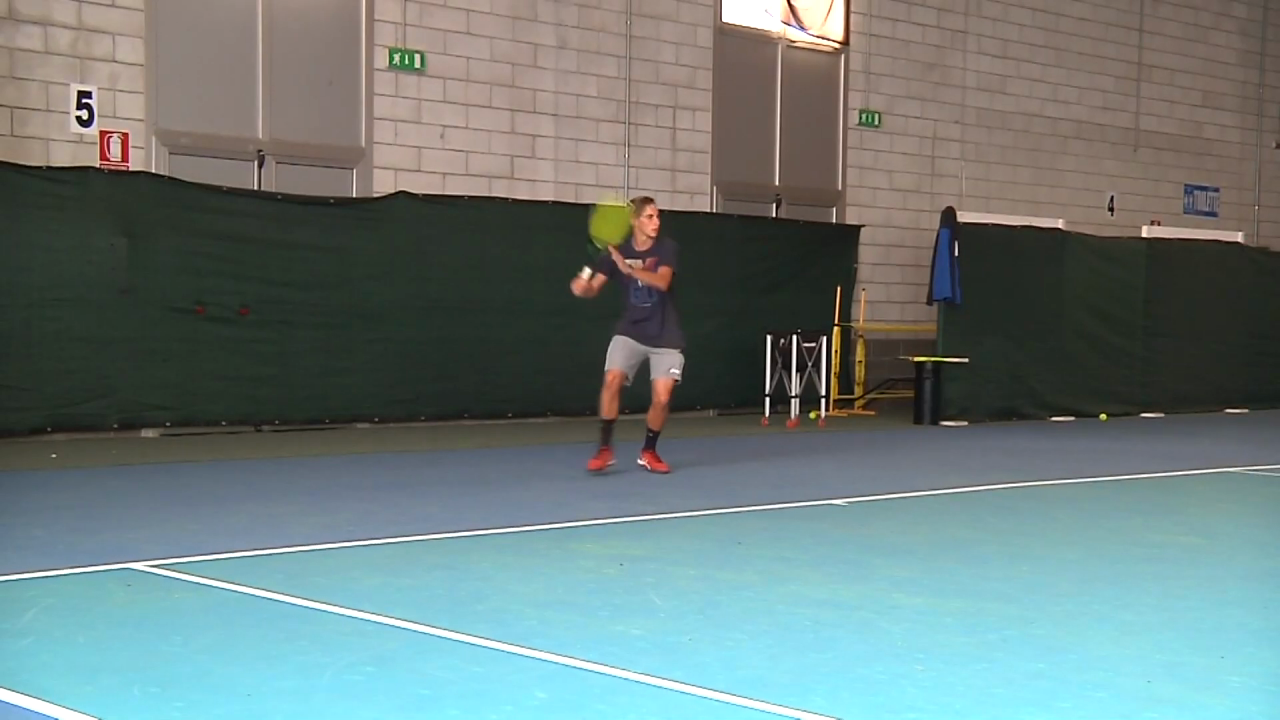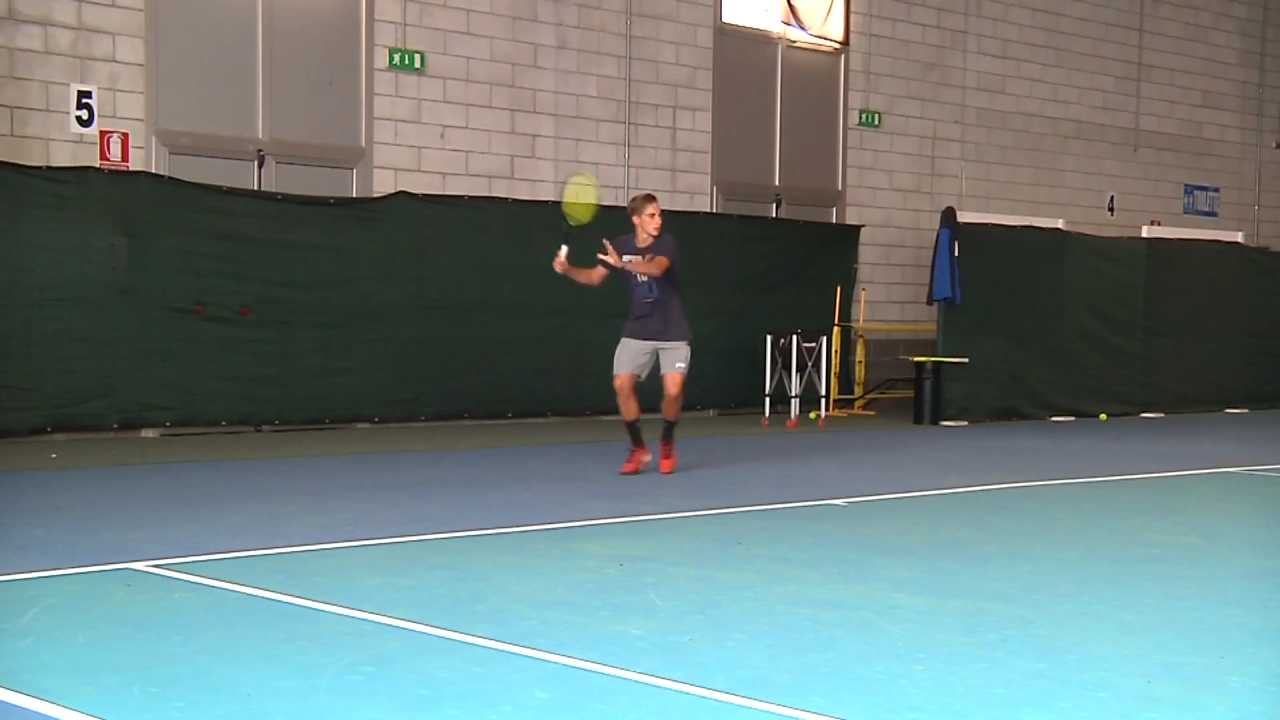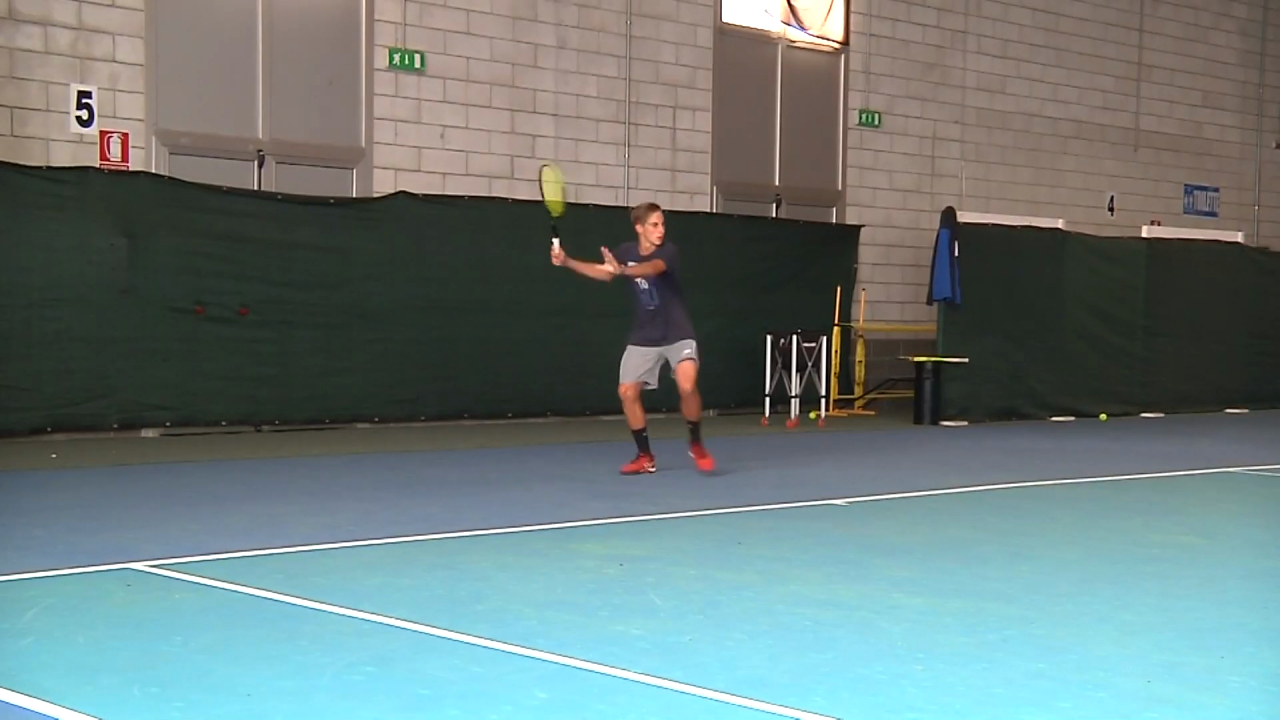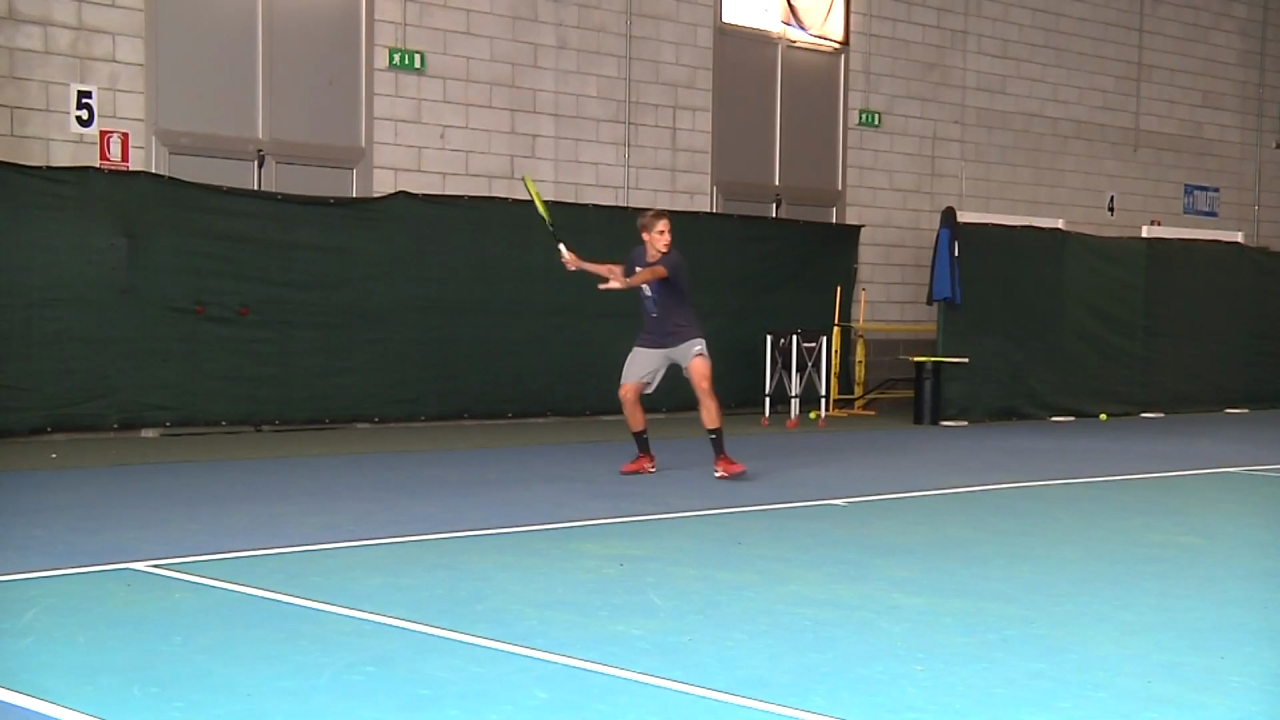
dt=0.1s
person 1, frame 1
left shoulder: (667, 247)
right shoulder: (617, 251)
left elbow: (663, 283)
right elbow: (593, 288)
left wrist: (628, 268)
right wrist: (582, 286)
left hip: (666, 336)
right hip: (630, 333)
left knee: (662, 397)
right knee: (612, 379)
left ankle: (649, 451)
right ankle: (604, 447)
person 1, frame 2
left shoulder: (666, 243)
right shoulder: (621, 245)
left elbow: (655, 269)
right elbow: (594, 278)
left wrist: (621, 263)
right wrist: (566, 269)
left hip: (673, 331)
right hip: (637, 330)
left knee: (673, 391)
right knee: (622, 383)
left ankle: (667, 443)
right ankle: (639, 449)
person 1, frame 3
left shoulder: (668, 251)
right shoulder: (625, 251)
left elbow: (651, 269)
right elbow: (604, 272)
left wrist: (622, 270)
right wrist: (566, 262)
left hip: (677, 334)
right hip: (643, 337)
left knee: (687, 386)
right knee: (627, 392)
left ankle: (696, 445)
right ankle: (644, 456)
person 1, frame 4
left shoulder: (672, 259)
right shoulder: (636, 254)
left elbow: (650, 275)
right elbow: (621, 272)
left wrist: (624, 282)
right wrist: (581, 265)
left hip: (686, 336)
right hip: (651, 341)
left knee: (704, 387)
right knee: (627, 394)
left ankle: (721, 459)
right ankle: (645, 456)
